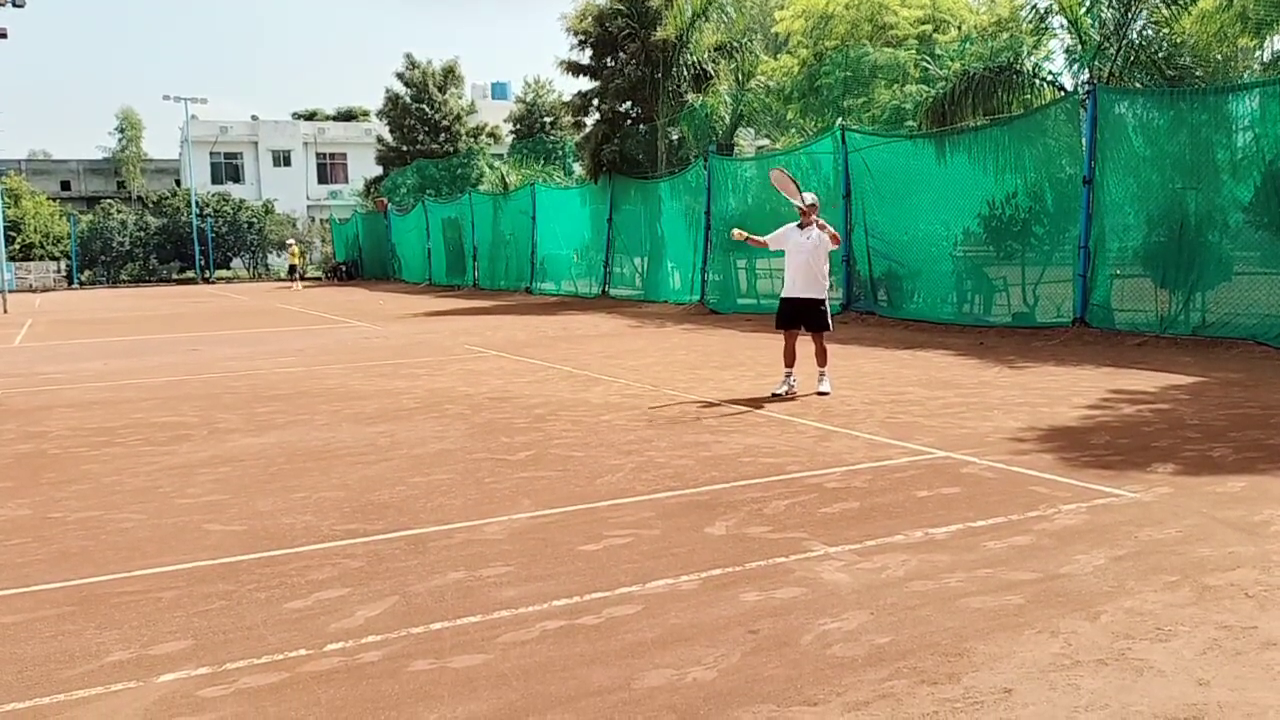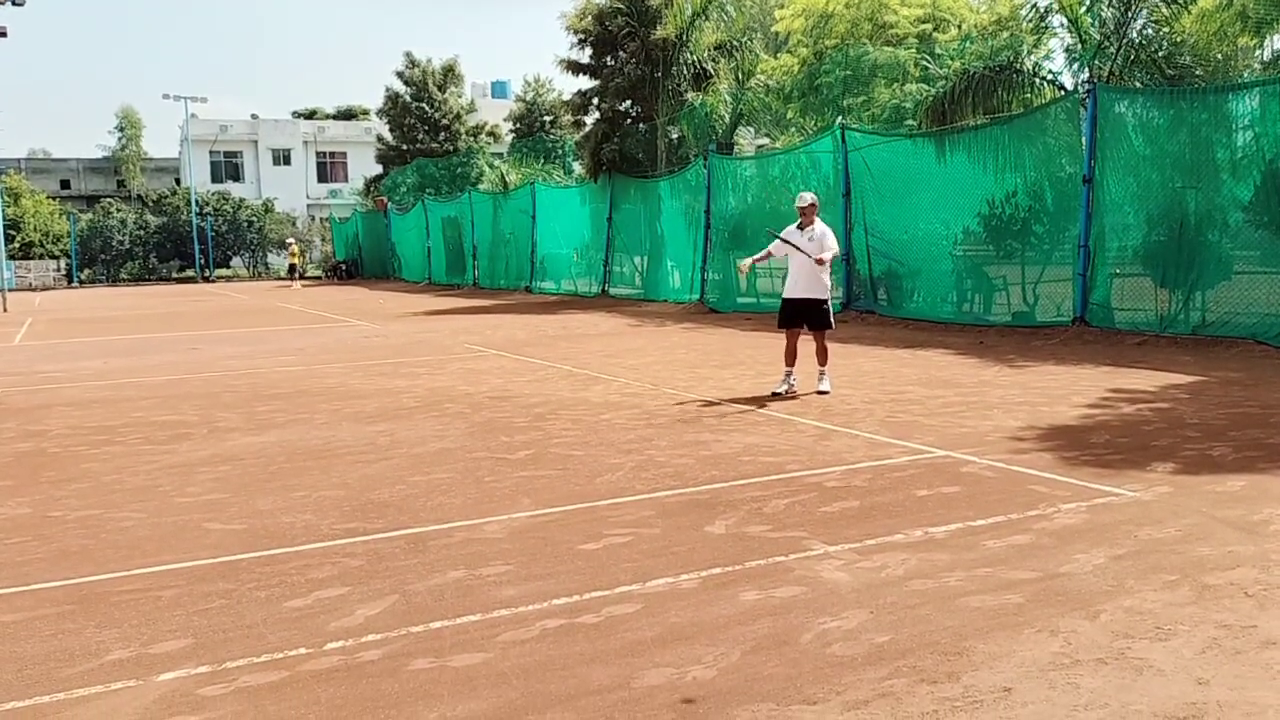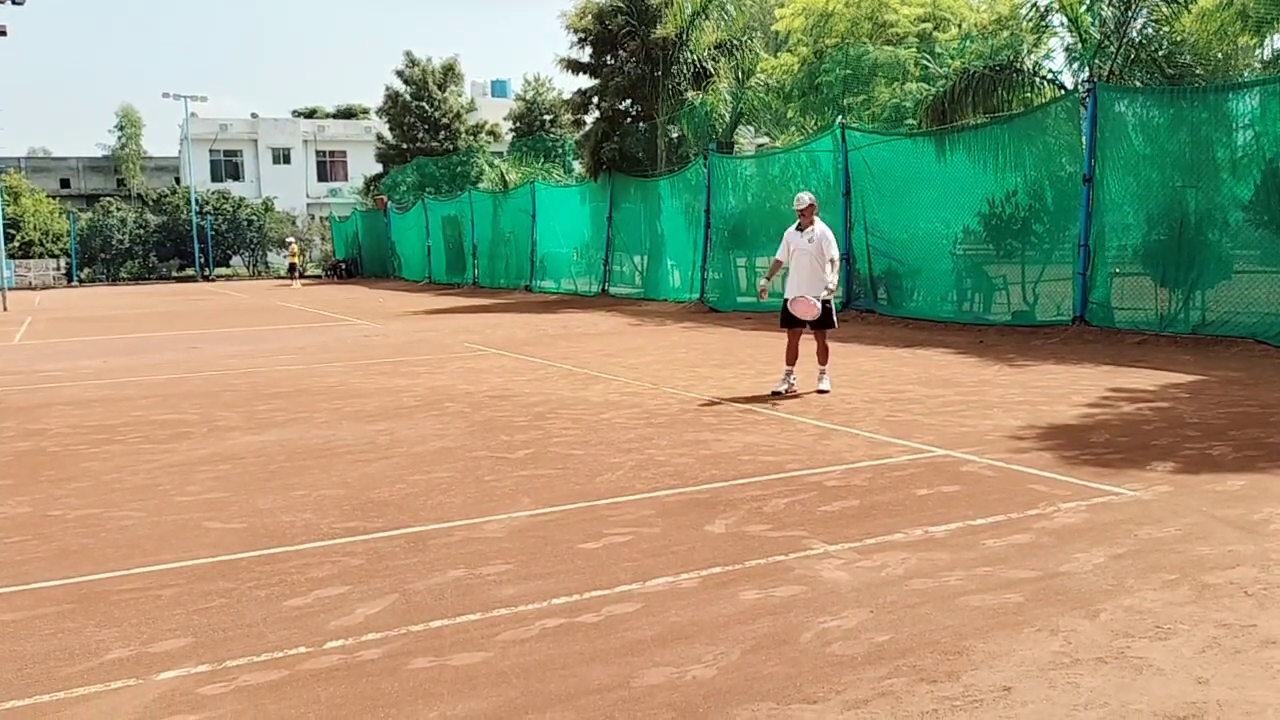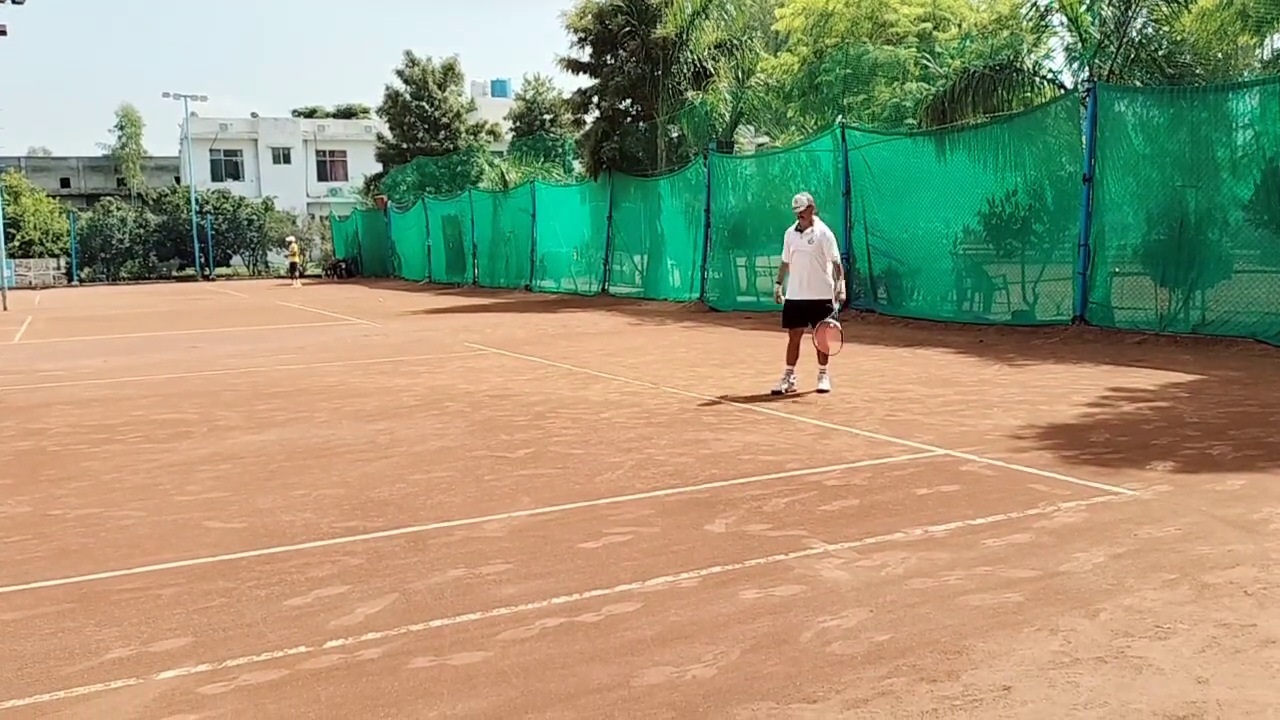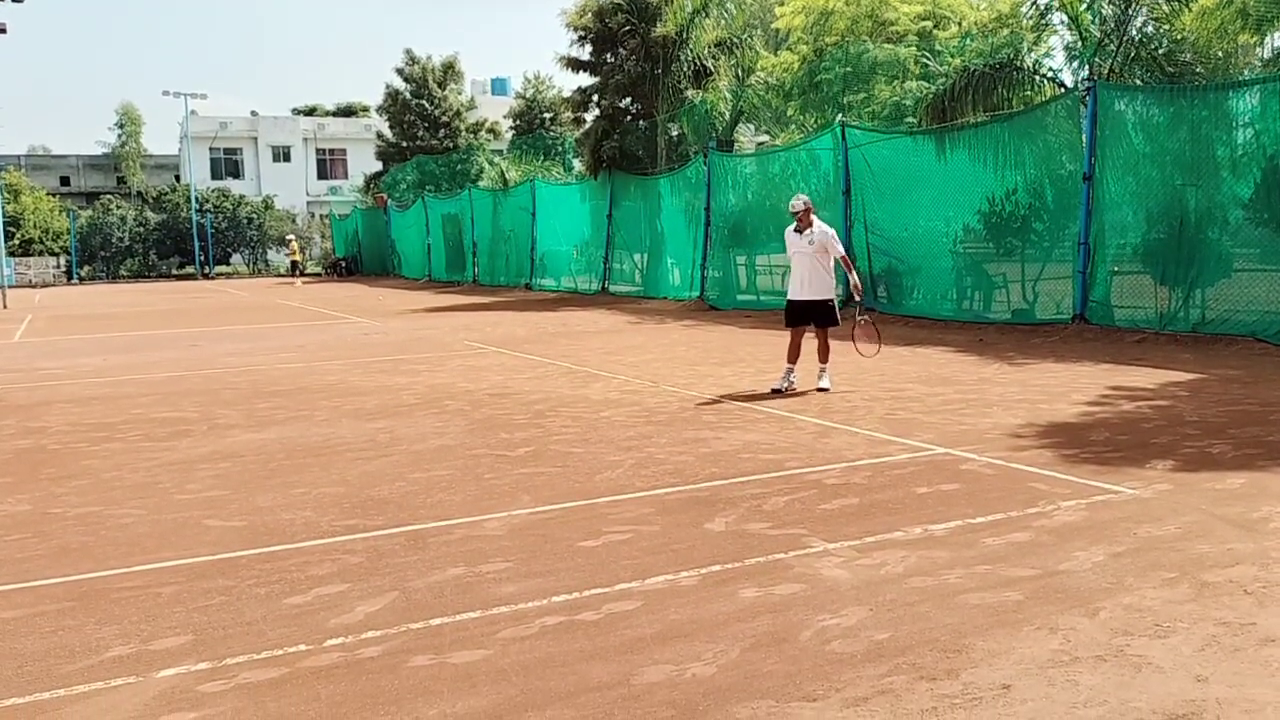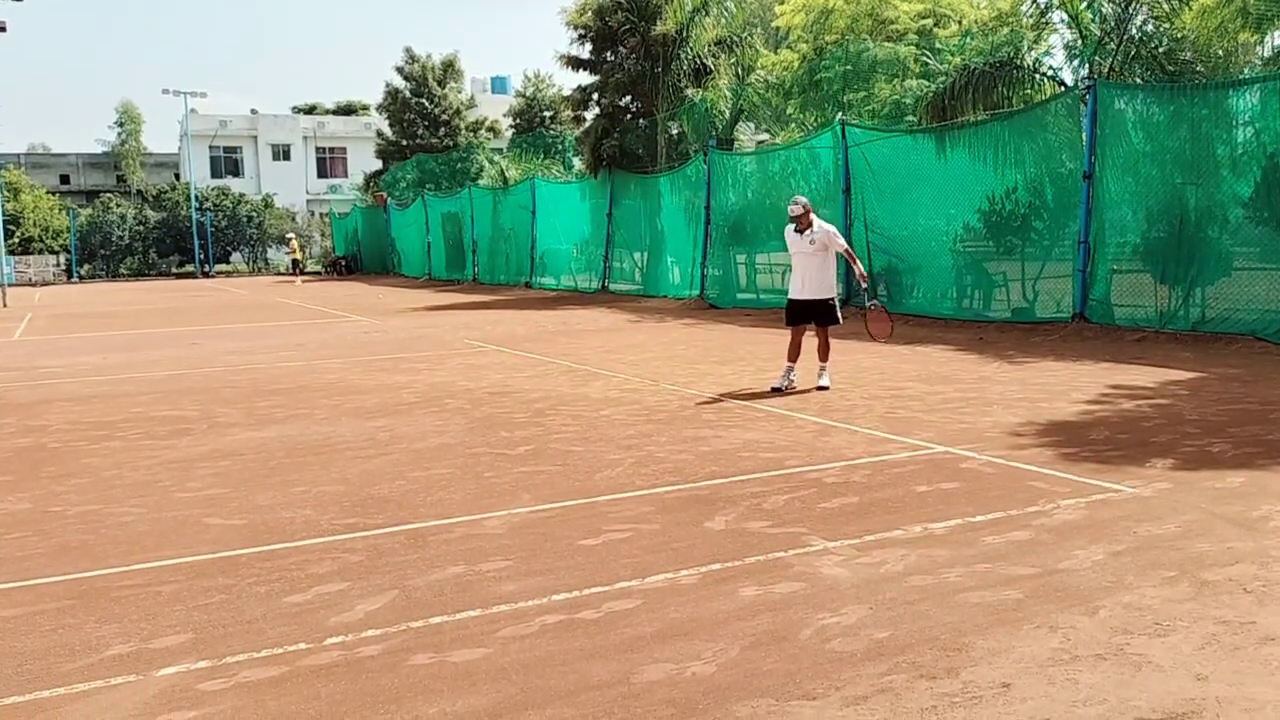
dt=0.1s
person 1, frame 1
left shoulder: (821, 232)
right shoulder: (788, 230)
left elbow: (837, 241)
right elbow: (764, 242)
left wrist: (825, 226)
right wrist: (745, 236)
left hip: (814, 295)
right hip: (790, 295)
left knee: (818, 339)
right knee: (789, 339)
left ankle: (823, 378)
right ankle: (789, 380)
person 1, frame 2
left shoulder: (823, 231)
right shoulder: (790, 231)
left elbow: (834, 251)
right elbow: (772, 251)
left wrist: (825, 256)
right wrist: (752, 260)
left hip: (817, 295)
right hip: (791, 295)
left knee: (819, 338)
right knee: (791, 338)
left ankle: (823, 377)
right ankle: (789, 380)
person 1, frame 3
left shoulder: (823, 232)
right shoulder: (791, 232)
left elbow: (834, 259)
right elbow: (779, 260)
left wrist: (833, 280)
right wrist: (766, 280)
left hip: (818, 295)
right hip: (794, 295)
left knee: (820, 337)
right knee: (792, 337)
left ankle: (823, 376)
right ankle: (789, 378)
person 1, frame 4
left shoulder: (823, 232)
right shoulder: (790, 233)
left elbow: (835, 262)
left wrist: (840, 285)
right wrist: (778, 285)
left hip: (820, 295)
right hip: (794, 295)
right knee: (794, 337)
left ankle: (823, 376)
right ankle: (789, 378)
person 1, frame 5
left shoulder: (825, 232)
right shoulder: (789, 232)
left elbow: (842, 256)
left wrist: (853, 277)
left hip: (821, 295)
right hip: (797, 295)
left knee: (822, 335)
right knee: (795, 336)
left ankle: (823, 374)
right ankle: (788, 376)
person 1, frame 6
left shoulder: (825, 231)
right shoulder: (789, 231)
left elbow: (845, 249)
left wrist: (858, 268)
left hip: (823, 294)
right hip: (797, 294)
left knee: (822, 334)
right knee: (796, 334)
left ankle: (823, 373)
right ankle: (789, 374)
